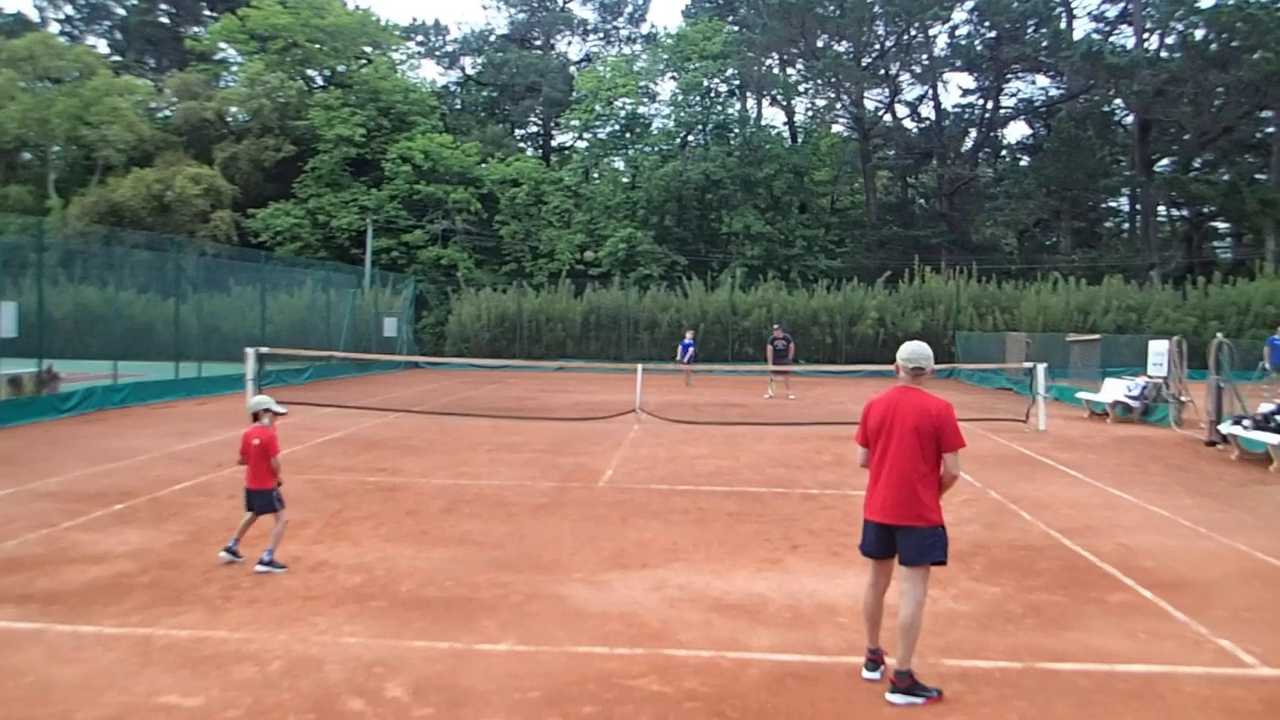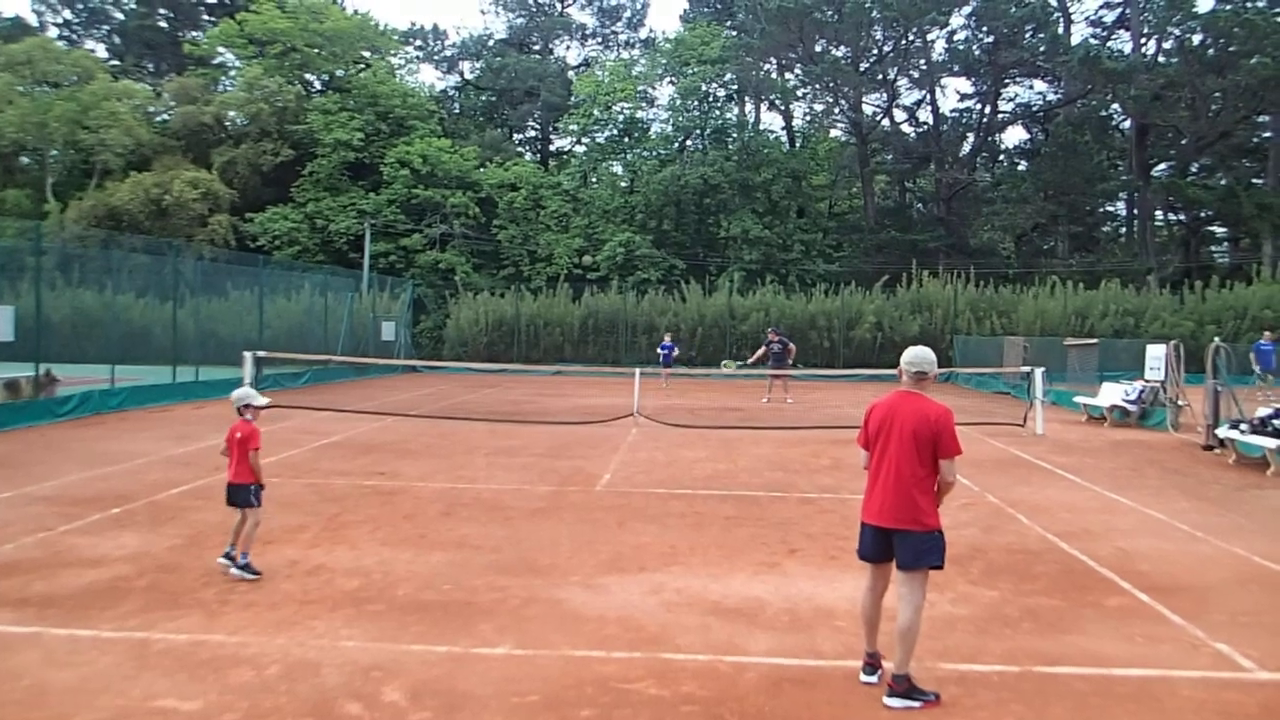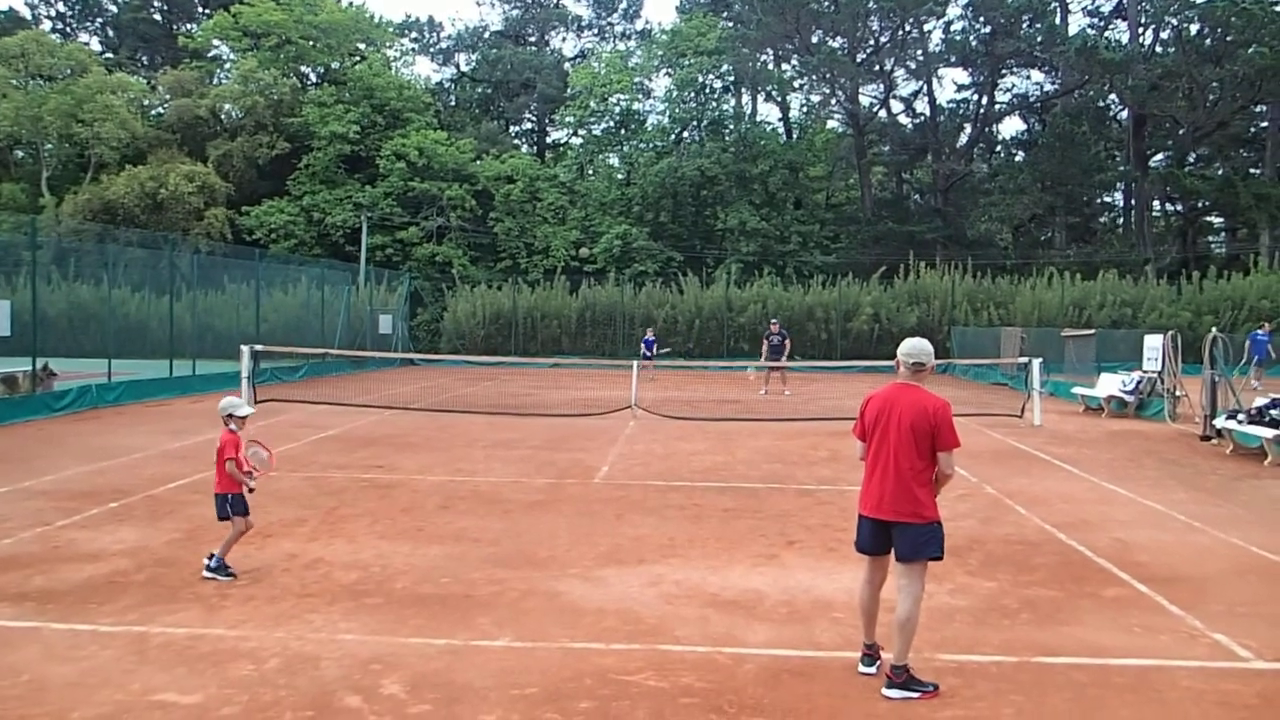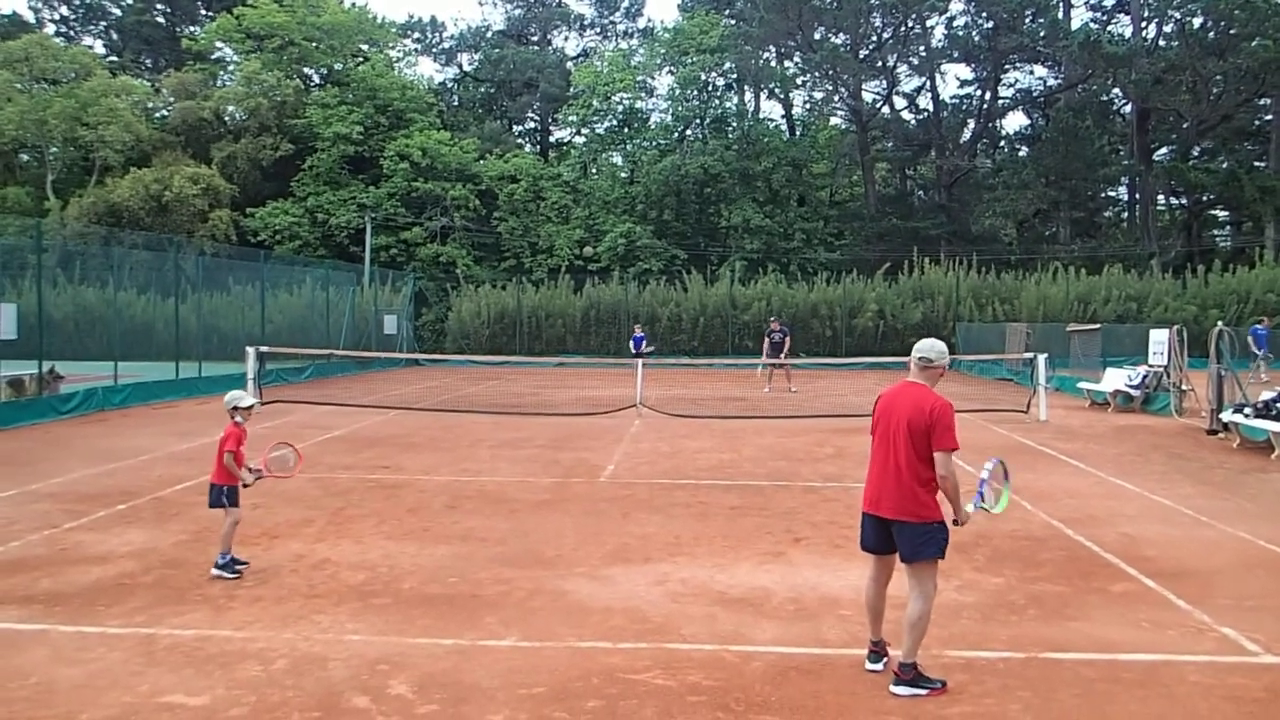
dt=0.5s
person 1, frame 1
left shoulder: (873, 405)
right shoulder: (939, 409)
left elbow: (863, 460)
right elbow: (952, 470)
right wrist: (934, 491)
left hip: (878, 509)
right hip: (919, 514)
left knee: (877, 581)
right knee: (913, 593)
left ankle: (873, 658)
right ankle: (901, 680)
person 1, frame 2
left shoulder: (876, 408)
right shoulder: (939, 415)
left elbow: (866, 462)
right elbow: (948, 476)
right wrist: (936, 499)
left hip: (876, 512)
right hip: (916, 518)
left knee: (875, 584)
right knee: (912, 597)
left ankle: (870, 661)
right ankle: (899, 684)
person 1, frame 3
left shoulder: (872, 400)
right shoulder: (937, 407)
left elbow: (861, 453)
right elbow: (946, 469)
right wrist: (933, 490)
left hip: (873, 504)
right hip: (915, 510)
left knee: (872, 577)
right knee: (910, 589)
left ankle: (869, 652)
right ankle: (897, 675)
person 1, frame 4
left shoulder: (885, 397)
right shoulder: (939, 407)
right elbow: (943, 471)
right wrist: (958, 509)
left hip: (876, 502)
right hip: (915, 510)
left knee: (878, 575)
right knee: (923, 589)
left ankle: (875, 649)
right ankle: (906, 672)
person 2, frame 1
left shoulder: (247, 434)
right shoulder: (270, 435)
left elbow: (241, 460)
right elbow: (275, 463)
right wrist: (278, 478)
left hip: (251, 485)
right hip: (266, 486)
left knee: (252, 515)
right knee: (282, 519)
left ankle: (231, 548)
right ankle: (267, 560)
person 2, frame 2
left shoulder: (235, 427)
right shoulder: (252, 430)
left elbow: (224, 451)
right elbow: (253, 459)
right wrist: (260, 479)
left hip: (234, 481)
right hip: (247, 482)
left knee: (244, 516)
right knee: (254, 519)
left ankle: (229, 554)
right ankle: (242, 562)
person 2, frame 3
left shoulder: (230, 437)
right shoulder: (231, 440)
right elbow: (230, 469)
left wrist: (244, 471)
right wrist: (248, 482)
left hip: (234, 490)
right hip: (228, 492)
left knee: (247, 525)
right knee: (238, 528)
left ankle: (216, 557)
right ankle: (213, 566)
person 2, frame 4
left shoulder: (241, 430)
right shoulder: (234, 432)
right elbow: (227, 460)
left wrist: (249, 469)
right wrist: (243, 478)
left hip: (229, 483)
right hip: (223, 483)
left knee: (232, 519)
right knee: (234, 519)
left ankle: (227, 557)
right ankle: (221, 563)
